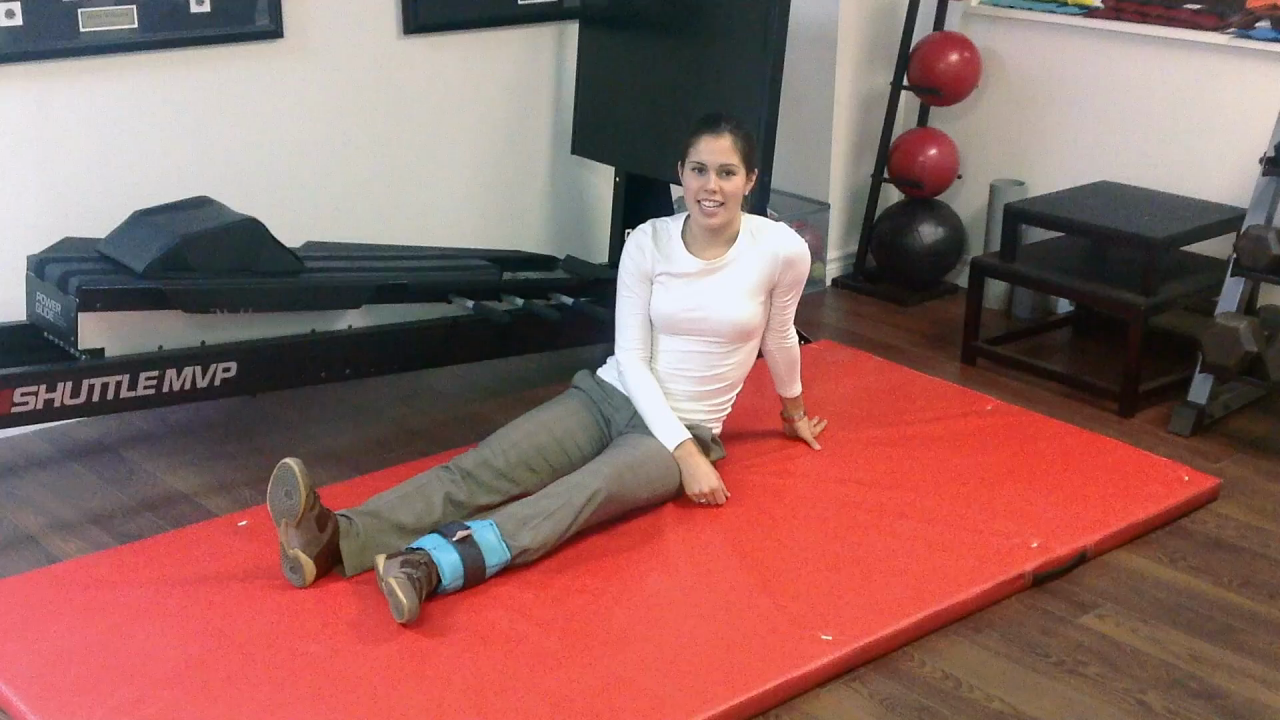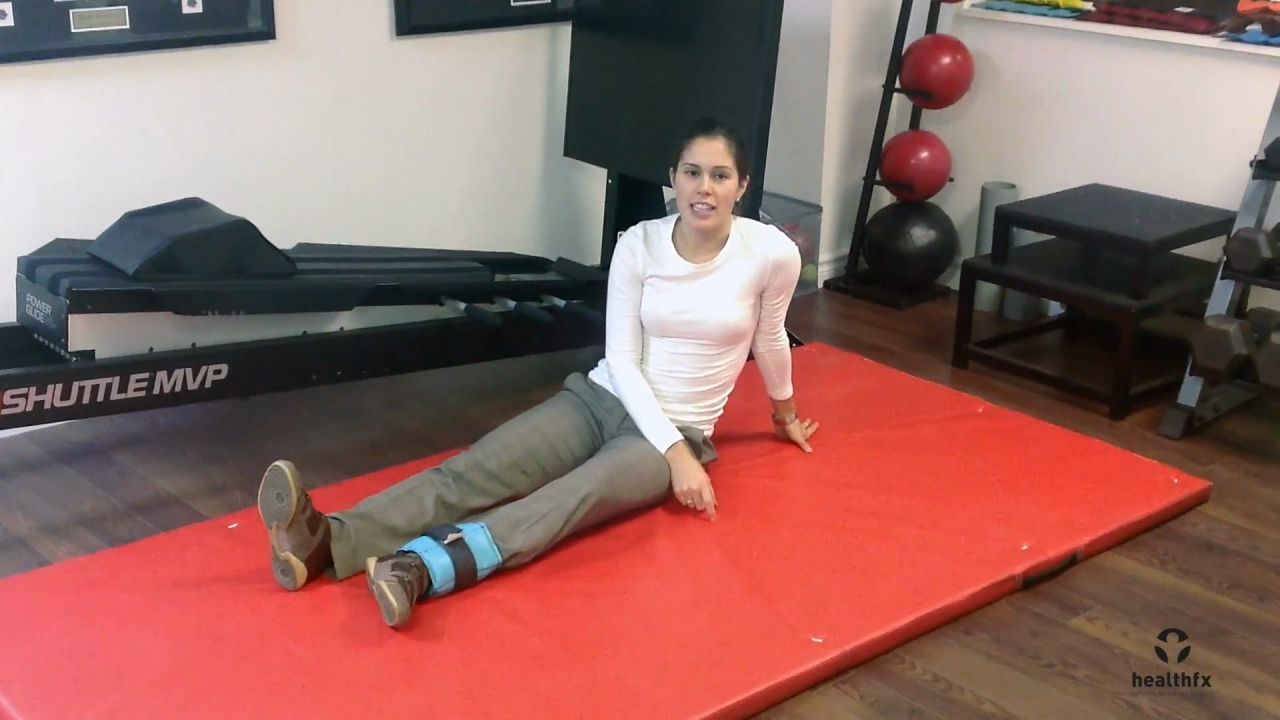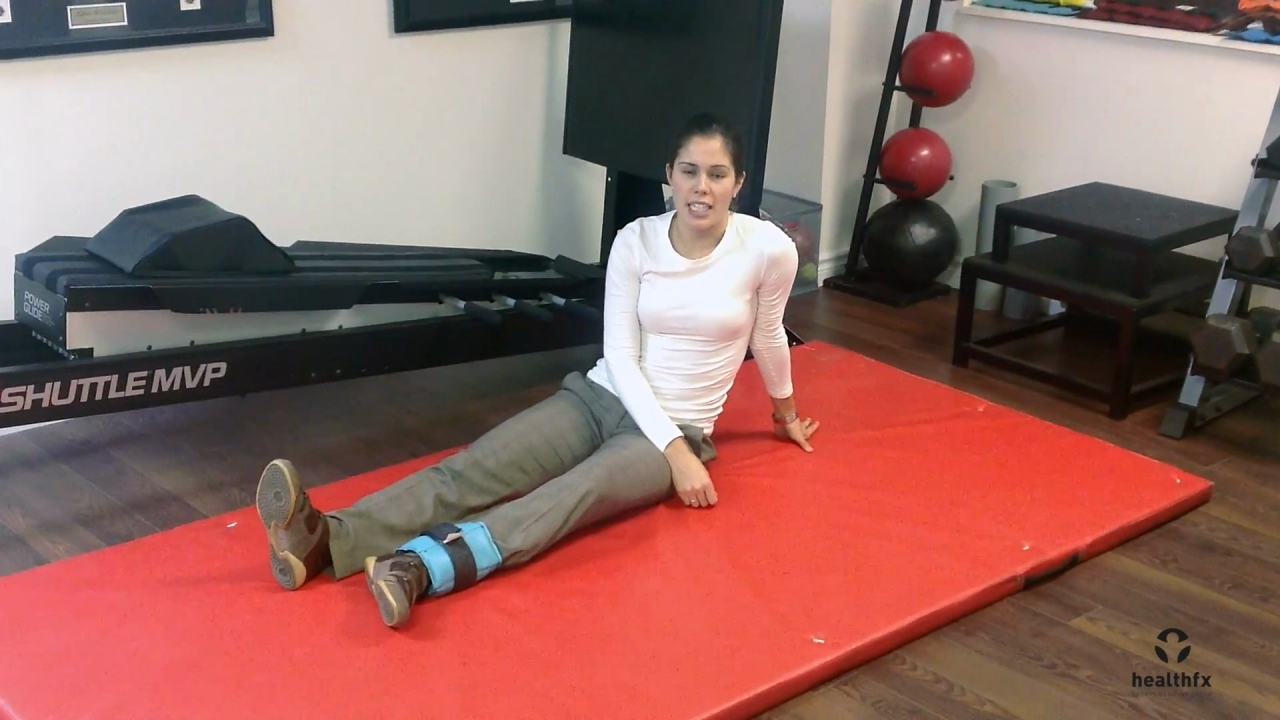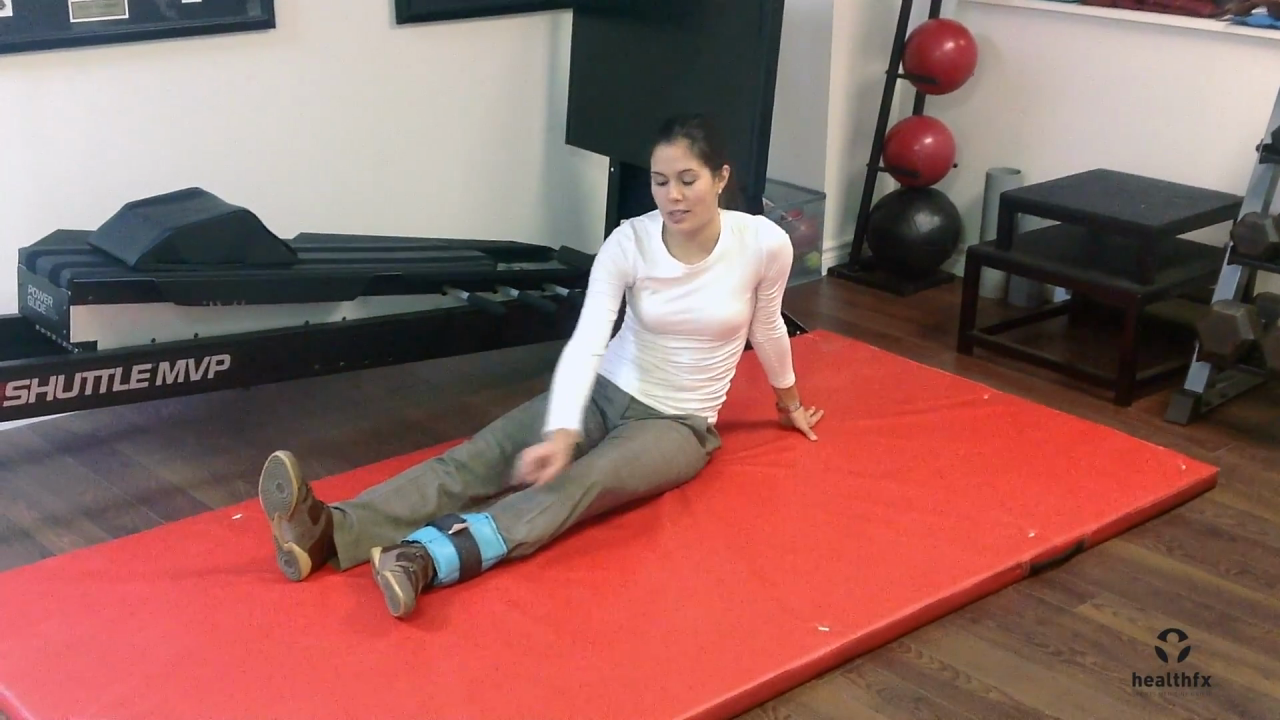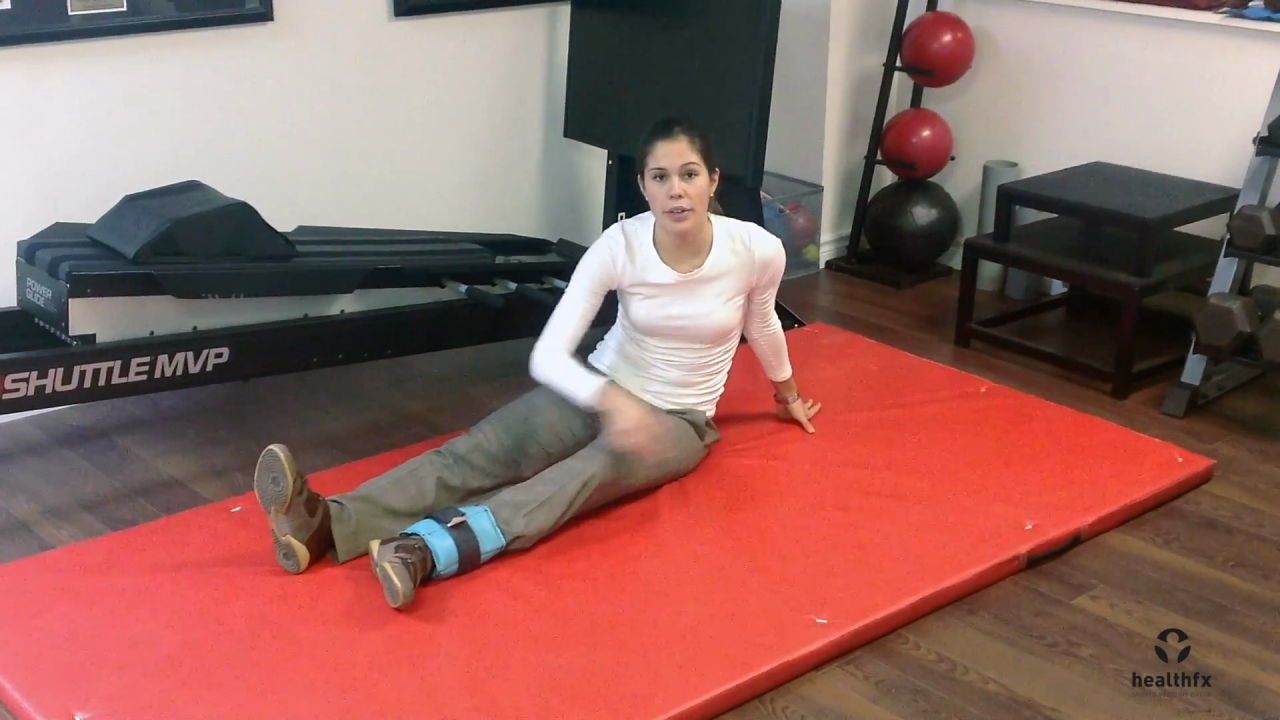
dt=1s
person 1, frame 1
left shoulder: (782, 250)
right shoulder: (648, 240)
left elbow: (779, 337)
right elbow: (630, 358)
left wrist: (794, 411)
right wrist: (684, 454)
left hip: (687, 428)
right hip: (608, 395)
left knee: (590, 490)
right knee: (483, 468)
left ankle: (431, 564)
right ankle: (334, 537)
person 1, frame 2
left shoulder: (772, 253)
right shoulder: (639, 243)
left elbow: (769, 339)
right elbow: (622, 360)
left wrist: (785, 413)
right wrist: (674, 455)
left hip: (679, 430)
right hip: (600, 397)
left knee: (584, 491)
right knee: (473, 470)
left ankle: (422, 568)
right ankle: (326, 540)
person 1, frame 3
left shoulder: (768, 249)
right shoulder: (635, 240)
left elbow: (768, 337)
right elbow: (620, 358)
left wrist: (785, 412)
right wrist: (673, 453)
left hip: (678, 429)
right hip: (599, 396)
left knee: (581, 491)
right knee: (473, 469)
left ankle: (421, 568)
right ankle: (324, 539)
person 1, frame 4
left shoulder: (764, 244)
right shoulder: (628, 242)
left elbow: (767, 329)
right elbow: (585, 344)
left wrist: (788, 401)
right wrist: (561, 431)
left hip: (678, 424)
right hip: (606, 393)
left knee: (592, 480)
right knee: (478, 460)
left ankle: (427, 558)
right ankle: (327, 530)
person 1, frame 5
left shoulder: (758, 251)
right shoulder: (617, 247)
left elbow: (761, 324)
right elbow: (547, 355)
left wrist: (786, 394)
right wrist: (610, 398)
left hip: (674, 415)
right hip: (600, 389)
left knee: (589, 473)
right knee: (476, 452)
left ankle: (426, 551)
right ankle: (325, 523)
